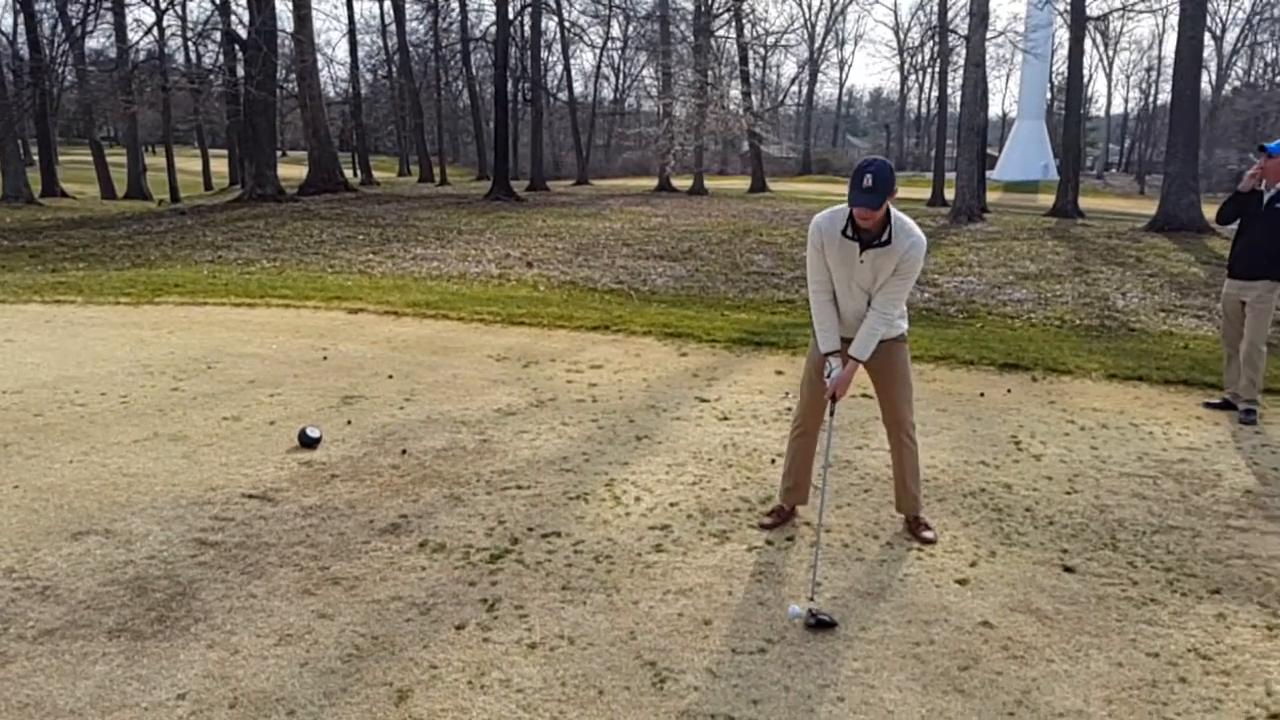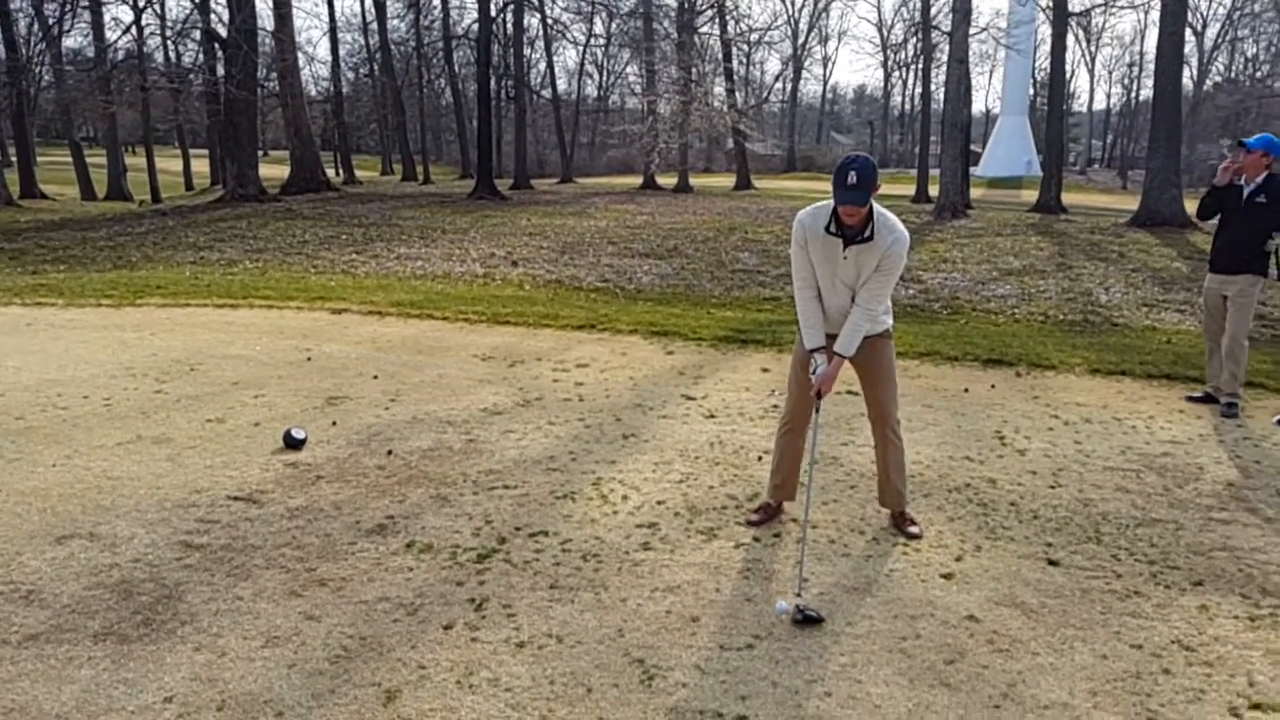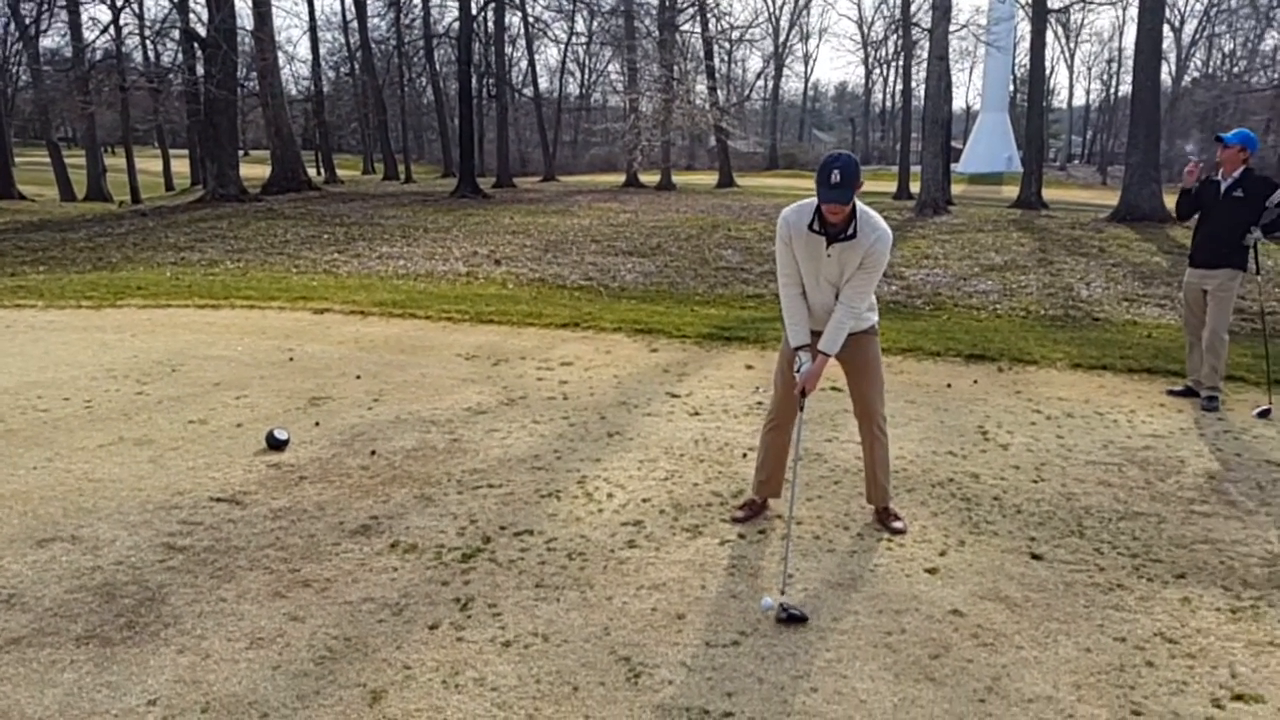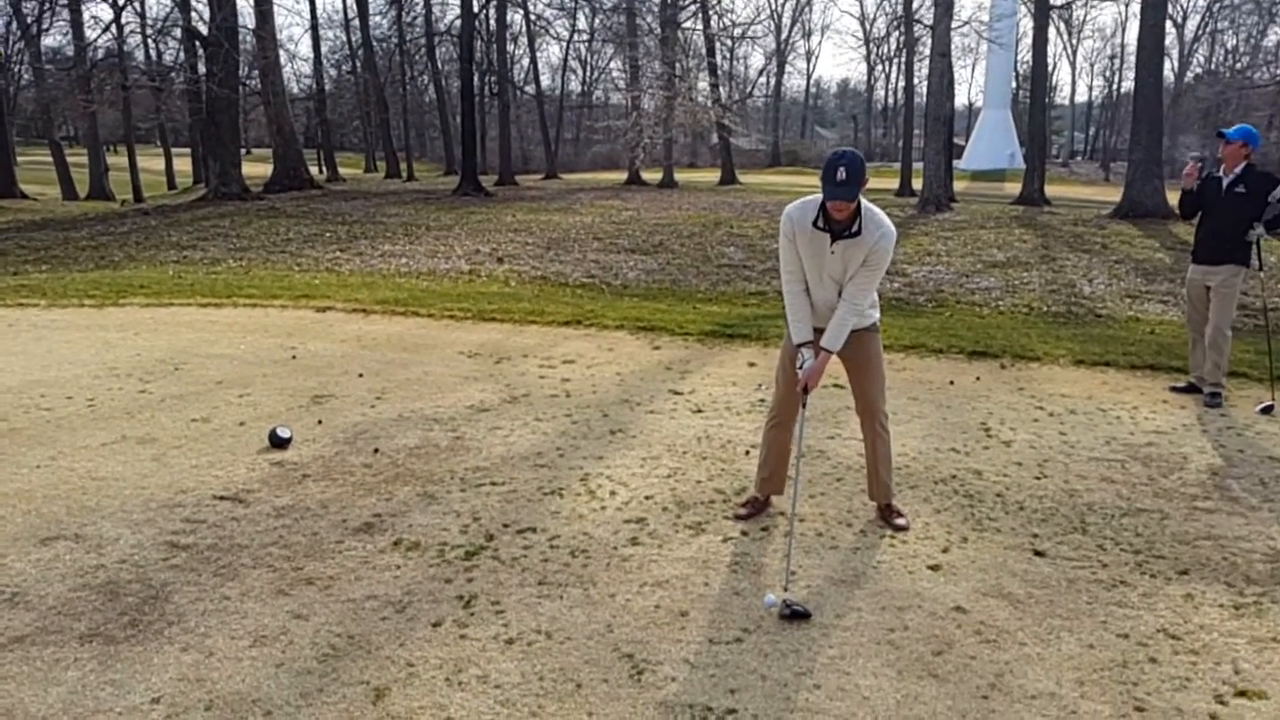
dt=0.2s
person 1, frame 1
left shoulder: (911, 242)
right shoulder: (823, 227)
left elbow: (884, 310)
right elbow: (820, 295)
left wrist: (851, 366)
right wrist: (832, 355)
left hip: (885, 338)
right hip: (832, 334)
left knee: (901, 424)
right knee: (806, 419)
left ankle: (912, 512)
right ankle: (789, 501)
person 1, frame 2
left shoulder: (894, 237)
right shoulder: (806, 223)
left elbow: (867, 306)
right elbow: (805, 292)
left wrist: (836, 363)
right wrist: (817, 351)
left hip: (870, 334)
right hip: (818, 330)
left knee: (885, 419)
right knee: (794, 416)
left ankle: (897, 507)
right ankle: (776, 498)
person 1, frame 3
left shoulder: (877, 235)
right shoulder: (790, 221)
left elbow: (851, 304)
right elbow: (790, 290)
left wrist: (821, 361)
right wrist: (801, 349)
left hip: (856, 330)
right hip: (803, 327)
left knee: (871, 415)
right knee: (780, 413)
left ankle: (881, 503)
right ankle: (761, 494)
person 1, frame 4
left shoulder: (881, 232)
right shoulder: (794, 217)
left elbow: (854, 301)
right elbow: (793, 286)
left wrist: (823, 358)
right wrist: (804, 346)
left hip: (857, 327)
right hip: (805, 324)
left knee: (873, 412)
right knee: (781, 410)
left ankle: (884, 499)
right ankle: (764, 492)
person 2, frame 1
right shoulder: (1252, 192)
right elbow: (1223, 218)
right wrist: (1243, 189)
right hip: (1235, 278)
left knee: (1253, 344)
right knee: (1231, 341)
left ankle: (1249, 402)
right ankle: (1233, 395)
person 2, frame 2
right shoulder: (1230, 187)
right elbow: (1202, 214)
right wrist: (1218, 183)
left hip: (1247, 277)
right hip: (1216, 273)
left knee: (1235, 338)
right knee: (1213, 335)
left ankle: (1231, 396)
right ankle: (1215, 389)
person 2, frame 3
right shoulder: (1208, 184)
right elbow: (1183, 215)
right wrist: (1187, 186)
left hip: (1227, 270)
right hip: (1196, 268)
left knee: (1215, 332)
right knee: (1193, 330)
left ankle: (1211, 390)
right ankle: (1195, 382)
person 2, frame 4
right shoulder: (1210, 180)
right elbow: (1187, 214)
right wrist: (1188, 187)
left hip: (1230, 267)
right hip: (1199, 264)
left knee: (1218, 328)
right knee: (1196, 326)
left ankle: (1215, 387)
right ankle: (1199, 379)
